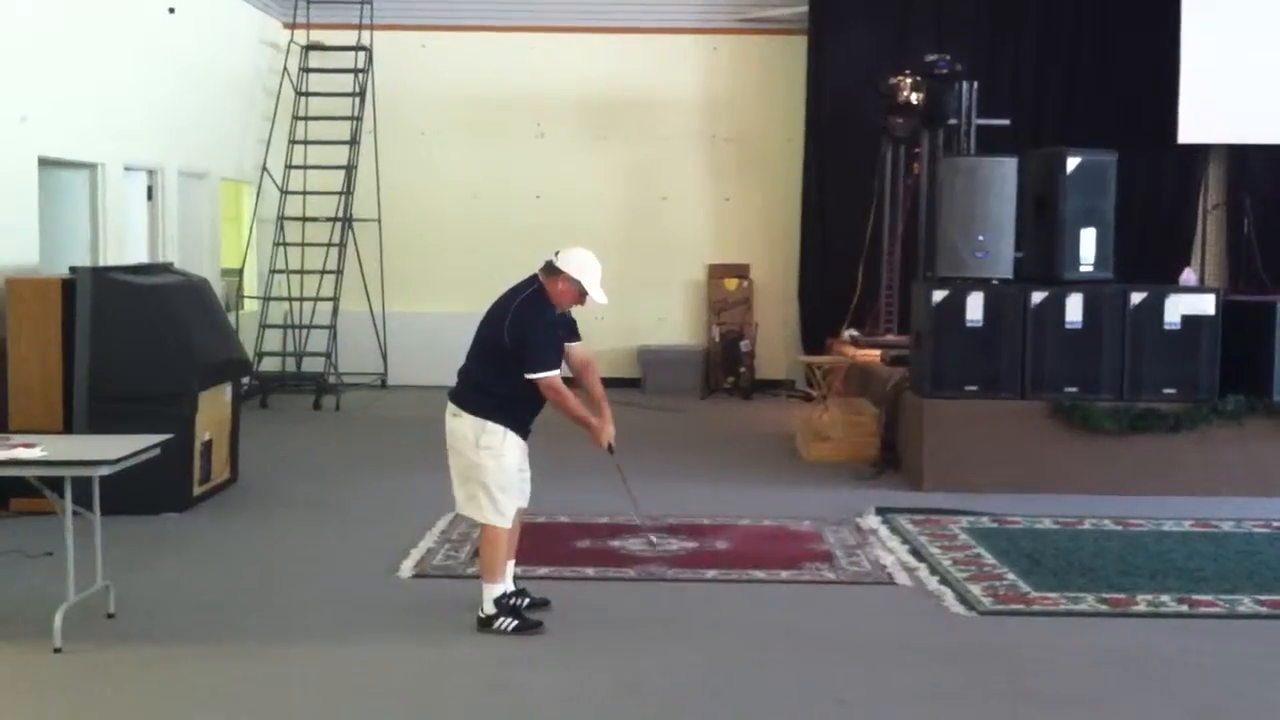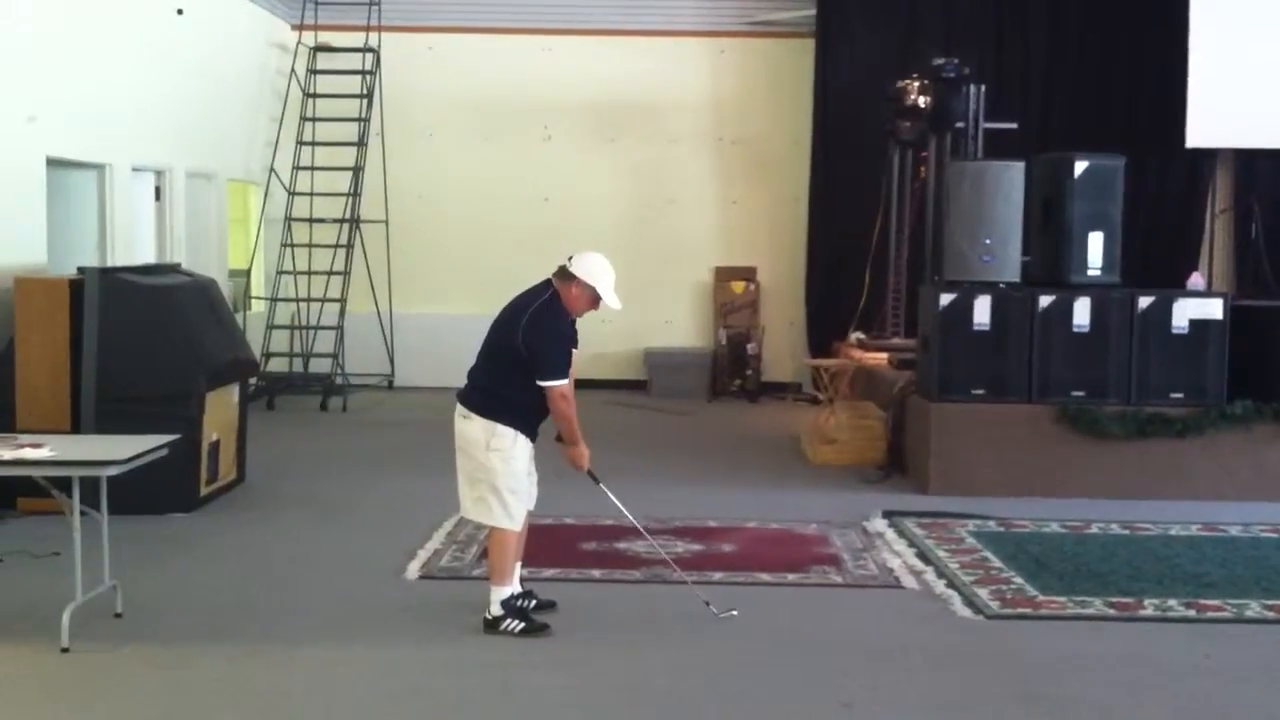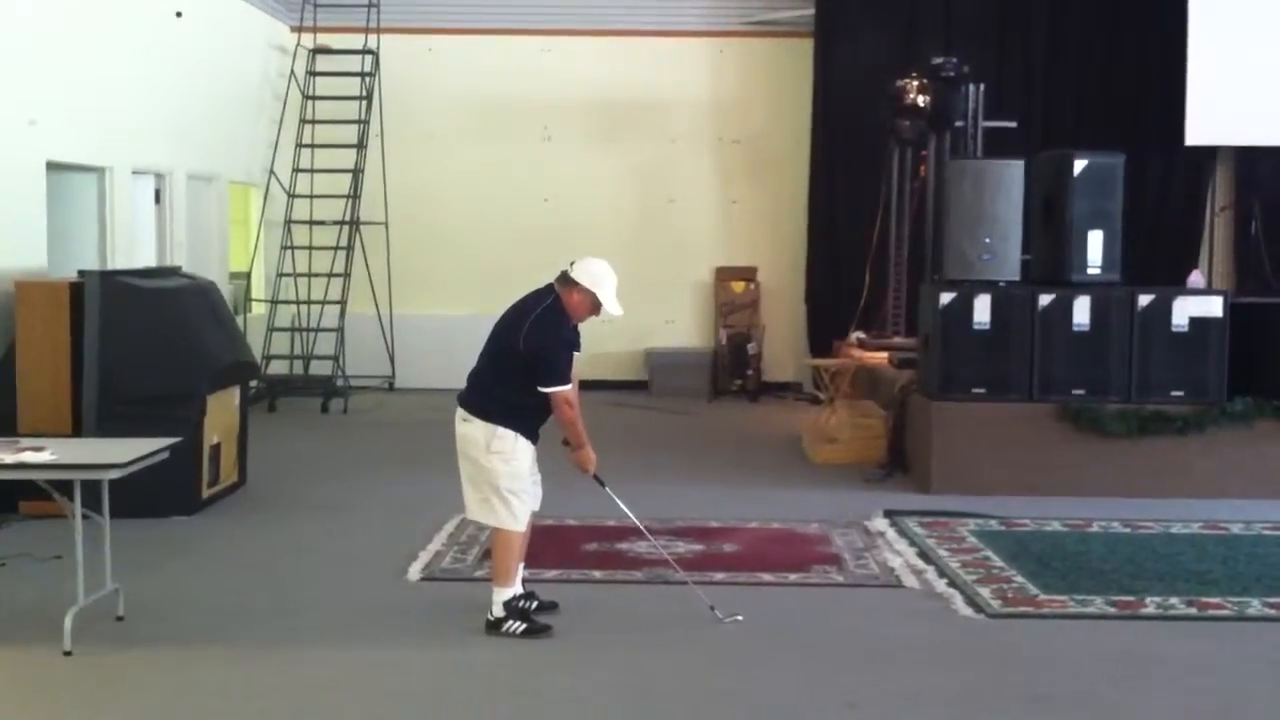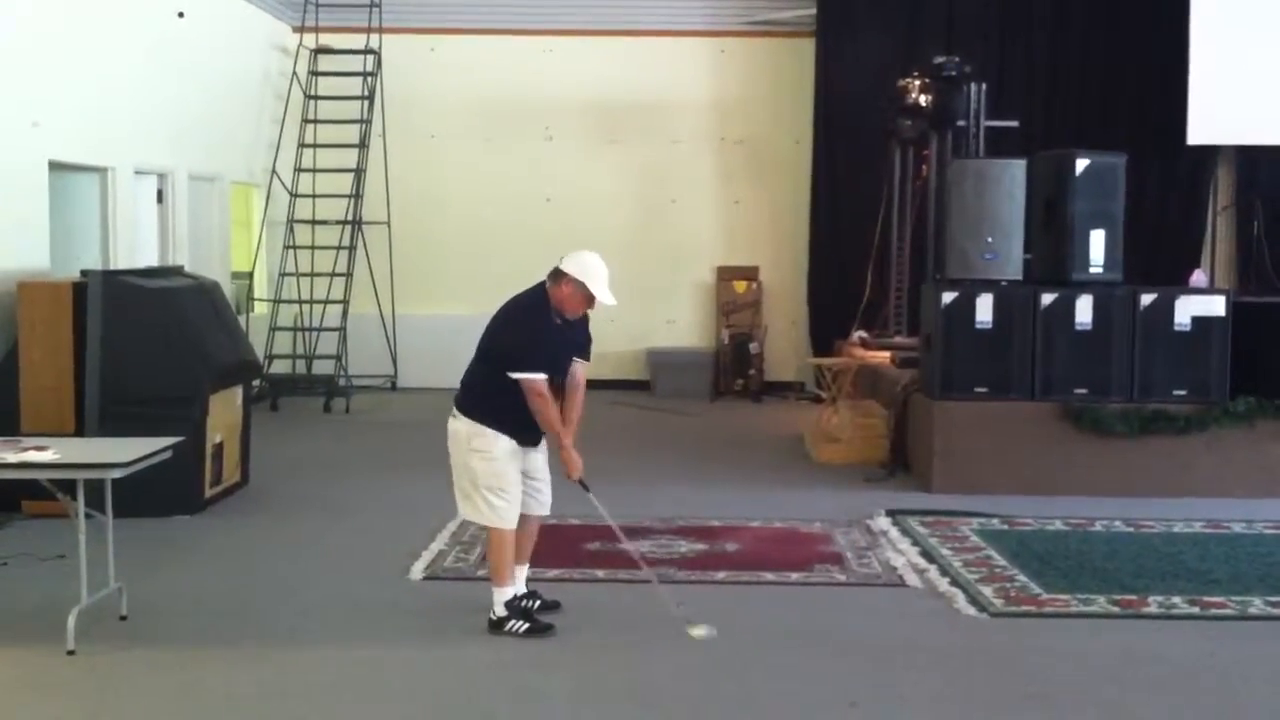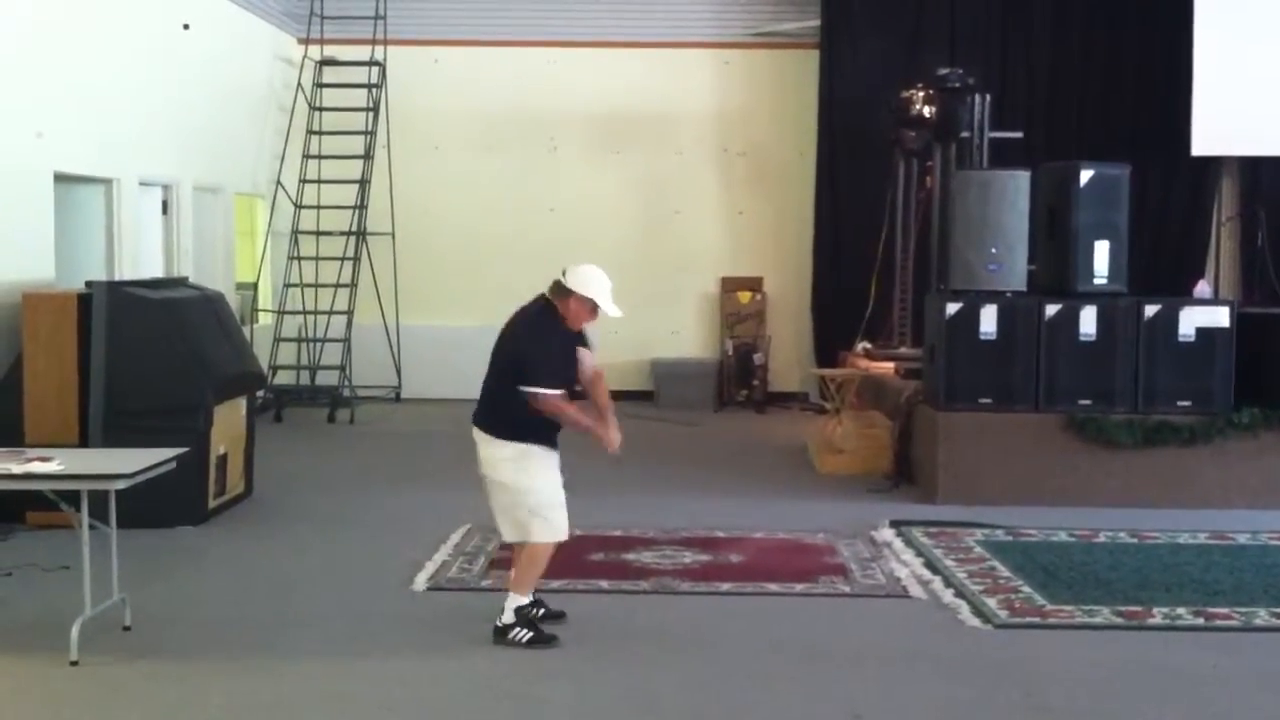
dt=1s
person 1, frame 1
left shoulder: (548, 305)
right shoulder: (530, 314)
left elbow: (580, 360)
right elbow: (551, 386)
left wrist: (605, 414)
right wrist: (592, 425)
left hip: (504, 420)
right hip: (484, 422)
left knee: (513, 505)
right knee: (498, 513)
left ankle: (505, 588)
right ankle: (493, 608)
person 1, frame 2
left shoulder: (551, 305)
right shoulder: (546, 321)
left elbow: (564, 376)
right elbow: (558, 394)
left wrist: (570, 436)
right wrist: (575, 443)
left hip: (507, 420)
right hip: (493, 425)
left knee: (520, 507)
right knee: (507, 514)
left ankle: (512, 590)
right ankle: (499, 609)
person 1, frame 3
left shoulder: (553, 310)
right shoulder: (547, 327)
left elbow: (567, 381)
right elbow: (562, 400)
left wrist: (575, 438)
right wrist: (581, 446)
left hip: (508, 423)
right hip: (494, 427)
left knee: (524, 508)
right knee: (510, 515)
left ankle: (514, 591)
right ankle: (502, 611)
person 1, frame 4
left shoulder: (573, 321)
right shoulder: (524, 317)
left elbow: (575, 382)
right elbow: (537, 392)
left wrist: (567, 437)
right wrist: (565, 448)
left hip: (525, 431)
right hip: (486, 428)
left knee: (531, 509)
right knee: (503, 516)
left ankle: (517, 591)
right ankle: (503, 610)
person 1, frame 5
left shoulder: (566, 328)
right shoulder: (535, 328)
left elbow: (590, 372)
right elbow: (550, 403)
left wrist: (608, 417)
right wrist: (597, 430)
left hip: (529, 441)
right hip: (510, 444)
left knee: (543, 521)
right knee: (546, 529)
left ankle: (523, 599)
right ankle: (510, 619)
